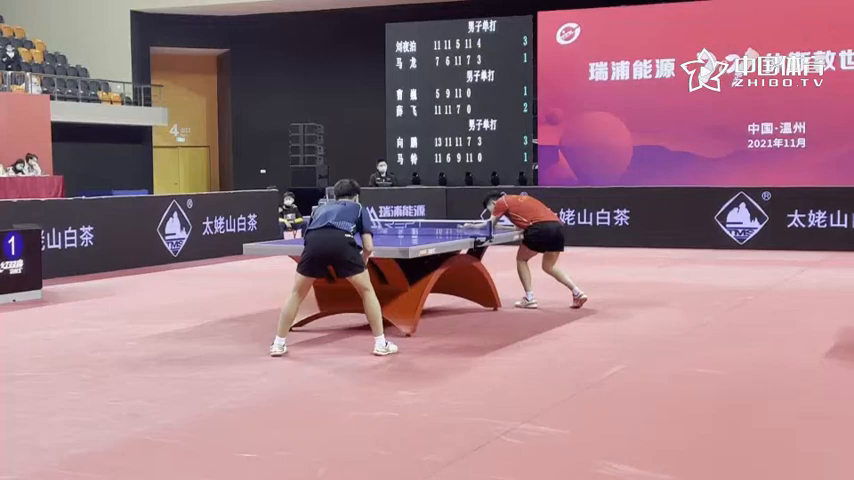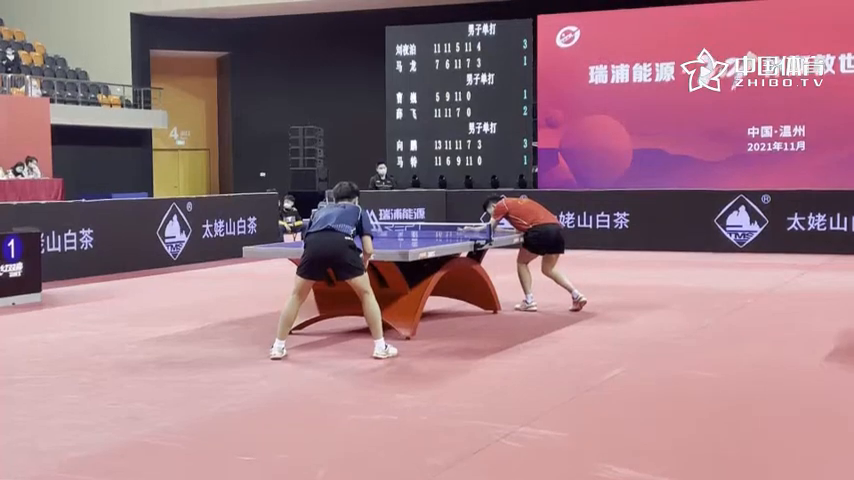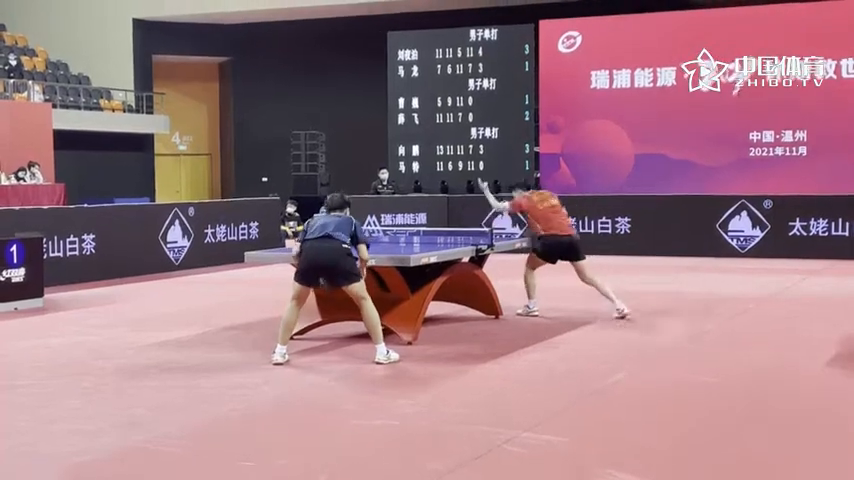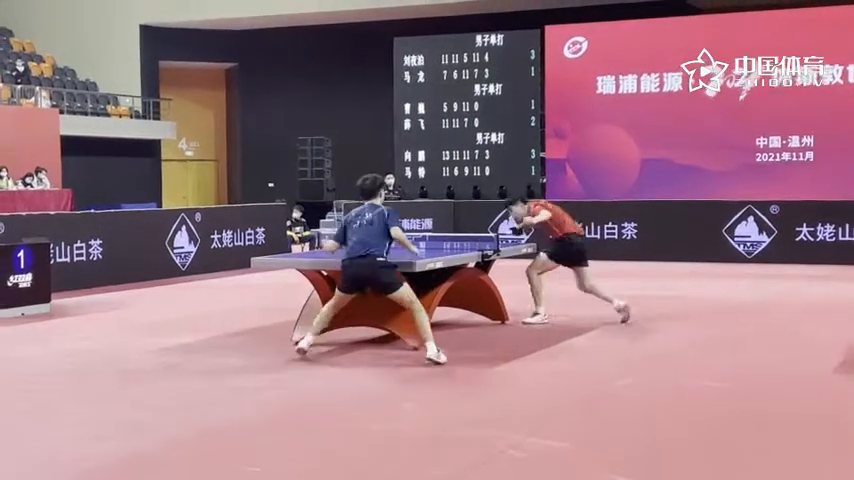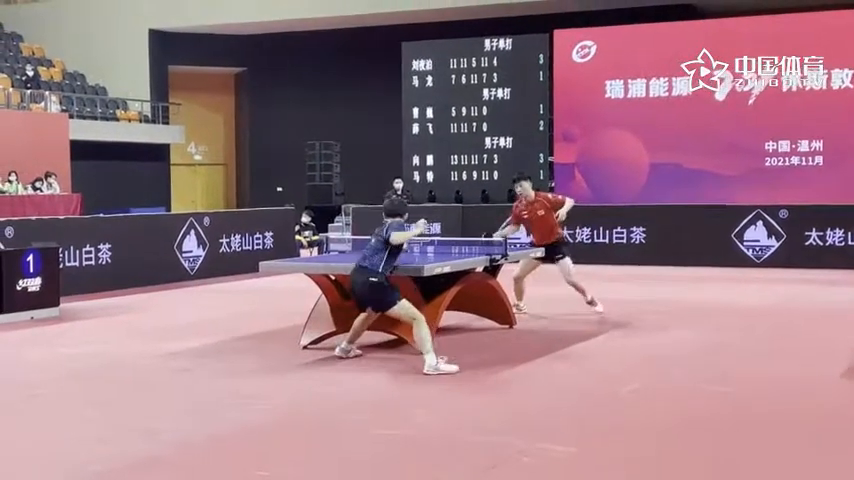
dt=0.7s
person 1, frame 1
left shoulder: (321, 208)
right shoulder: (358, 208)
left elbow: (310, 235)
right elbow: (368, 246)
left wrist: (323, 263)
right wrist: (361, 263)
left hip: (314, 242)
right hip: (342, 242)
left knee: (297, 293)
right knee: (367, 290)
left ankle: (278, 344)
right ankle: (381, 343)
person 1, frame 2
left shoulder: (321, 211)
right shoulder: (358, 211)
left elbow: (308, 239)
right elbow: (368, 249)
left wrist: (323, 266)
right wrist: (362, 265)
left hip: (314, 245)
right hip: (341, 245)
left knee: (297, 296)
right knee: (366, 294)
left ankle: (278, 347)
right ankle: (380, 347)
person 1, frame 3
left shoulder: (312, 221)
right shoulder: (351, 221)
left elbow: (296, 252)
right elbow: (364, 256)
left wrist: (314, 273)
right wrist: (361, 271)
left hip: (310, 251)
right hip: (337, 252)
left knee: (295, 302)
right knee: (364, 300)
left ankle: (280, 352)
right ankle: (382, 352)
person 1, frame 4
left shoulder: (351, 216)
right shoulder: (385, 212)
left elbow: (331, 246)
right elbow: (397, 234)
left wrist: (331, 243)
right wrist: (411, 247)
left hip: (351, 267)
right hip: (376, 265)
left knee: (334, 303)
right knee: (414, 304)
left ankle: (308, 340)
right ankle: (432, 351)
person 1, frame 5
left shoulder: (381, 228)
right shoulder: (397, 224)
right elbow: (394, 239)
right wrist: (417, 230)
left hip: (357, 279)
right hip: (372, 281)
left knee: (371, 312)
right knee: (417, 319)
left ankle: (345, 348)
right ankle: (432, 362)
person 2, frame 1
left shoulder: (502, 202)
right shoulder: (519, 200)
left elbow: (489, 225)
left wrist: (473, 226)
left hip: (541, 229)
right hip: (556, 226)
left knee: (521, 259)
right knee: (549, 266)
left ankle: (529, 298)
right ankle: (577, 292)
person 2, frame 2
left shoulder: (501, 205)
right shoulder: (518, 203)
left elbow: (489, 228)
left hip: (541, 231)
right hip: (556, 229)
left knee: (522, 262)
right knee: (548, 269)
left ankle: (529, 301)
right ankle: (577, 295)
person 2, frame 3
left shoulder: (522, 201)
right shoulder: (550, 195)
left elbow: (498, 207)
left wrist: (486, 190)
left hip: (551, 240)
right hip: (571, 238)
left knee: (530, 267)
right knee: (587, 277)
left ankle: (531, 307)
right ankle: (619, 306)
person 2, frame 4
left shoulder: (535, 208)
right shoulder: (532, 210)
left elbow: (545, 215)
left wrist: (533, 220)
right wrist: (523, 224)
left hip: (567, 241)
right hip: (576, 242)
left knee: (532, 271)
right knee: (586, 286)
left ankle: (540, 313)
right ankle: (618, 304)
person 2, frame 5
left shoulder: (546, 198)
right shoulder: (518, 207)
left elbow: (570, 201)
right elbow: (514, 227)
left wrist: (564, 210)
right wrist: (498, 235)
left hip: (556, 244)
right hip: (537, 246)
left knee: (570, 280)
right knee: (518, 277)
left ankle: (589, 298)
right ankle: (519, 305)
